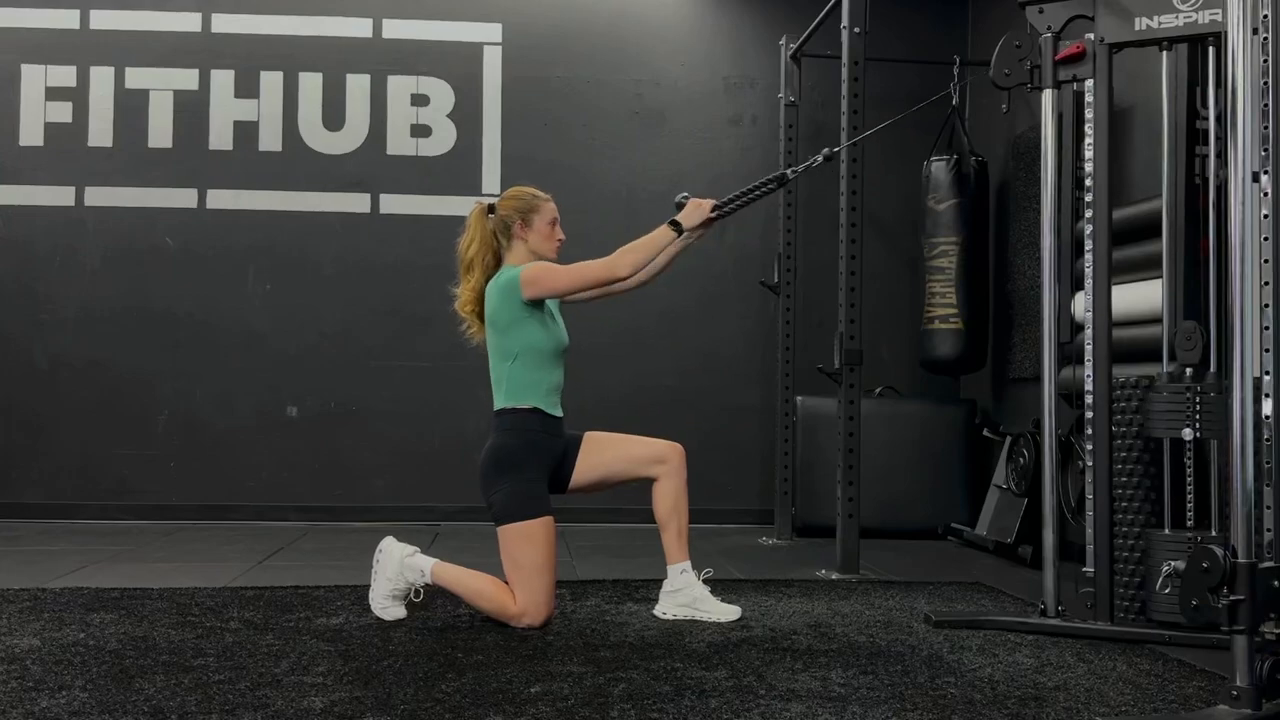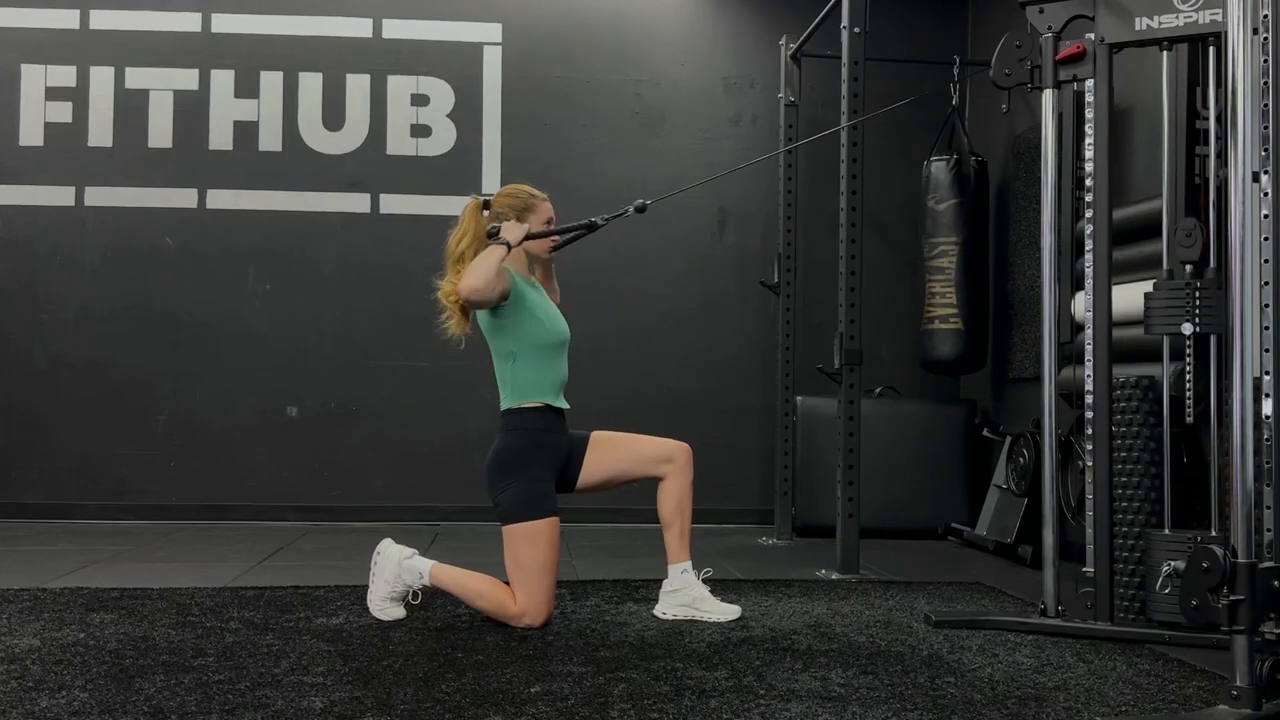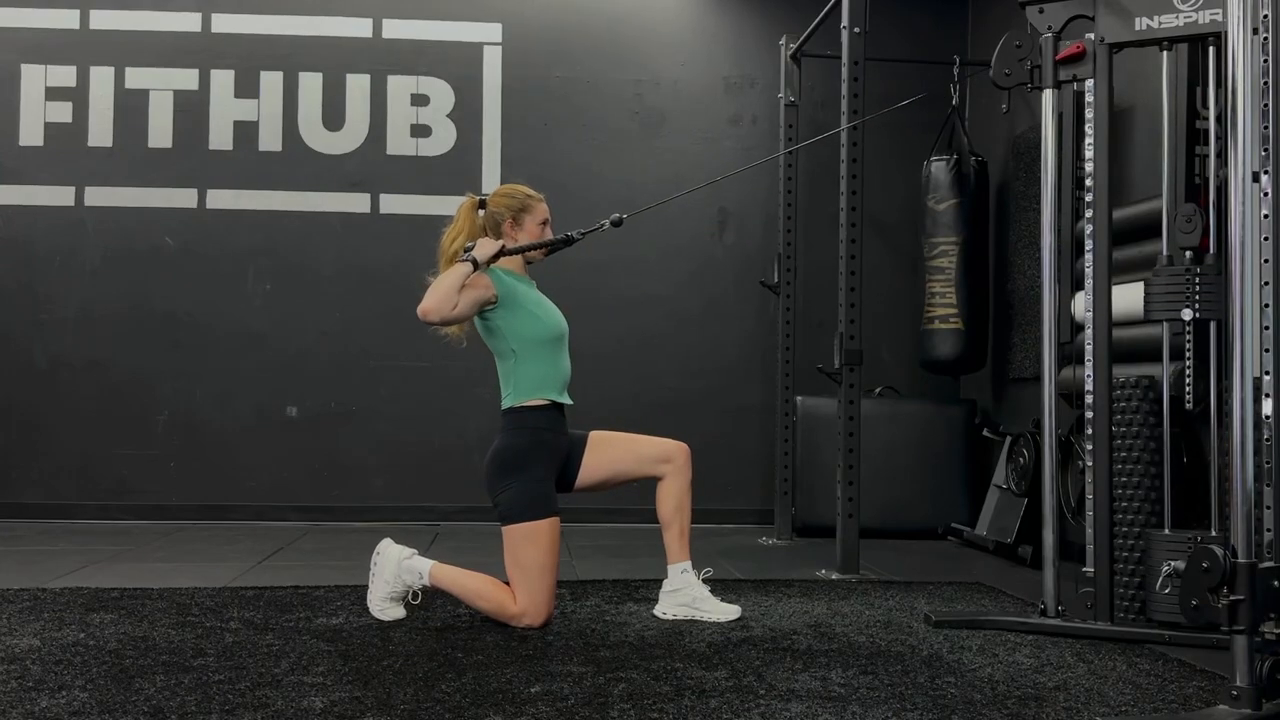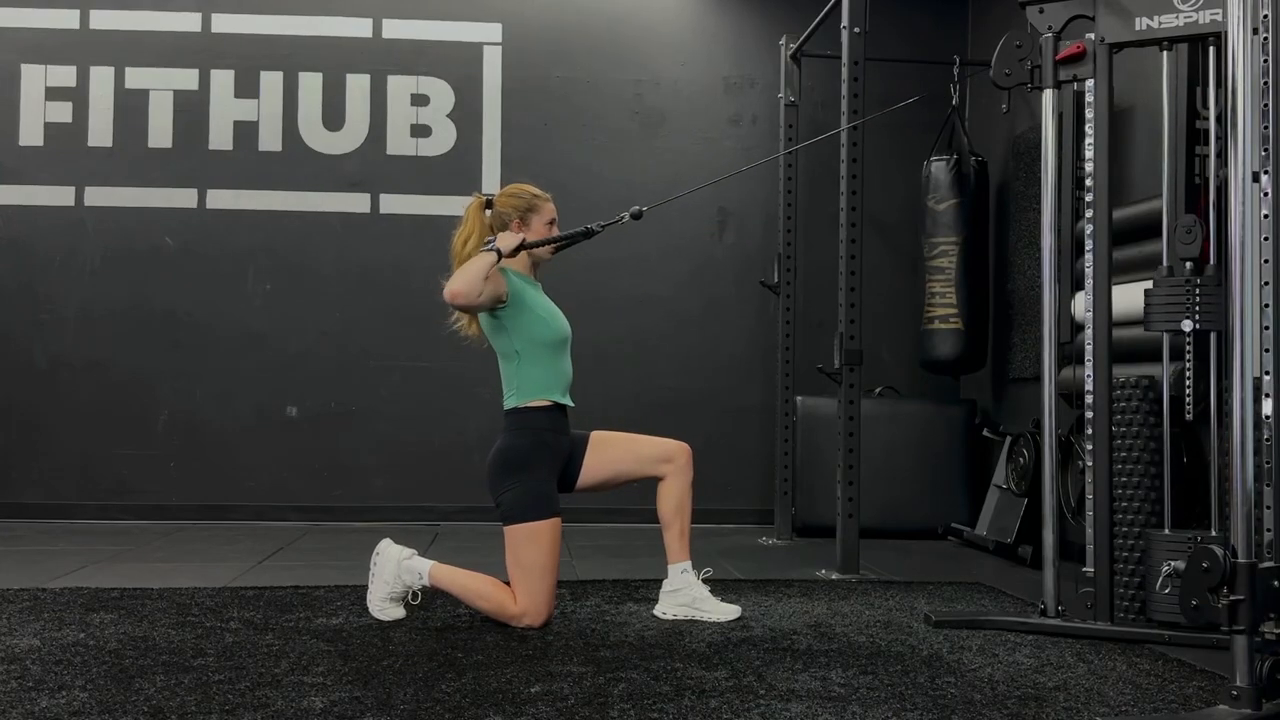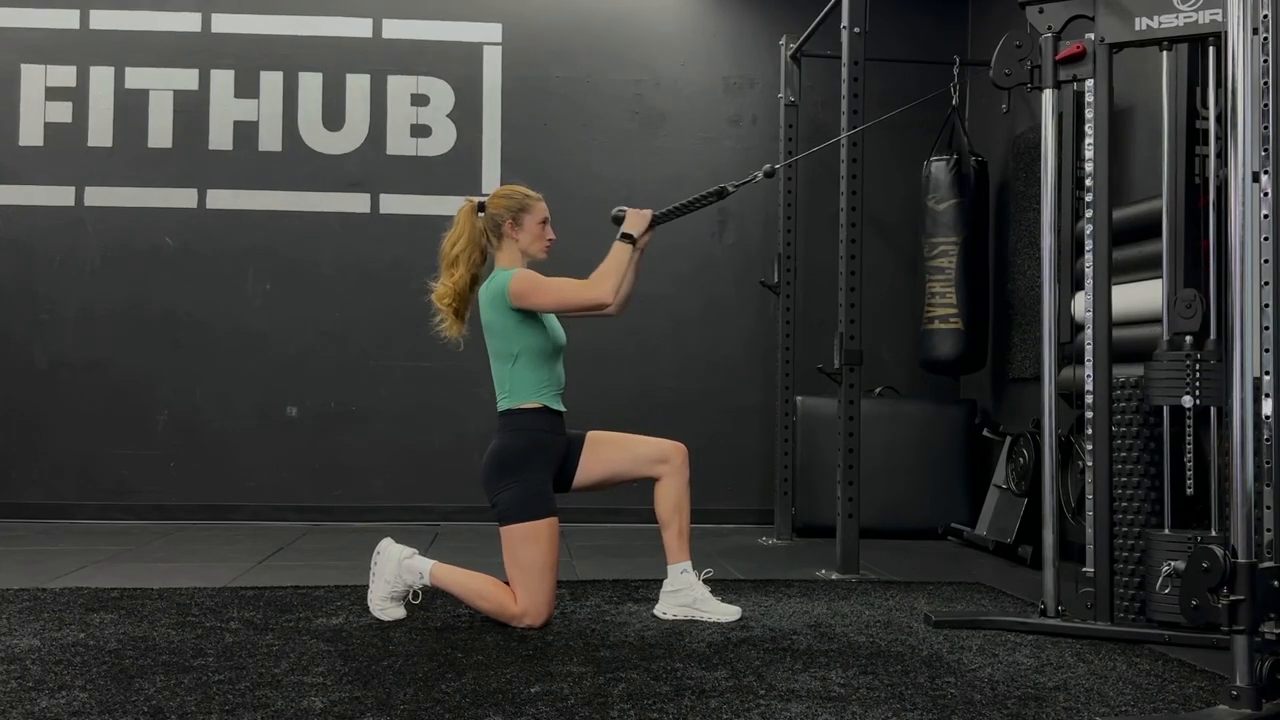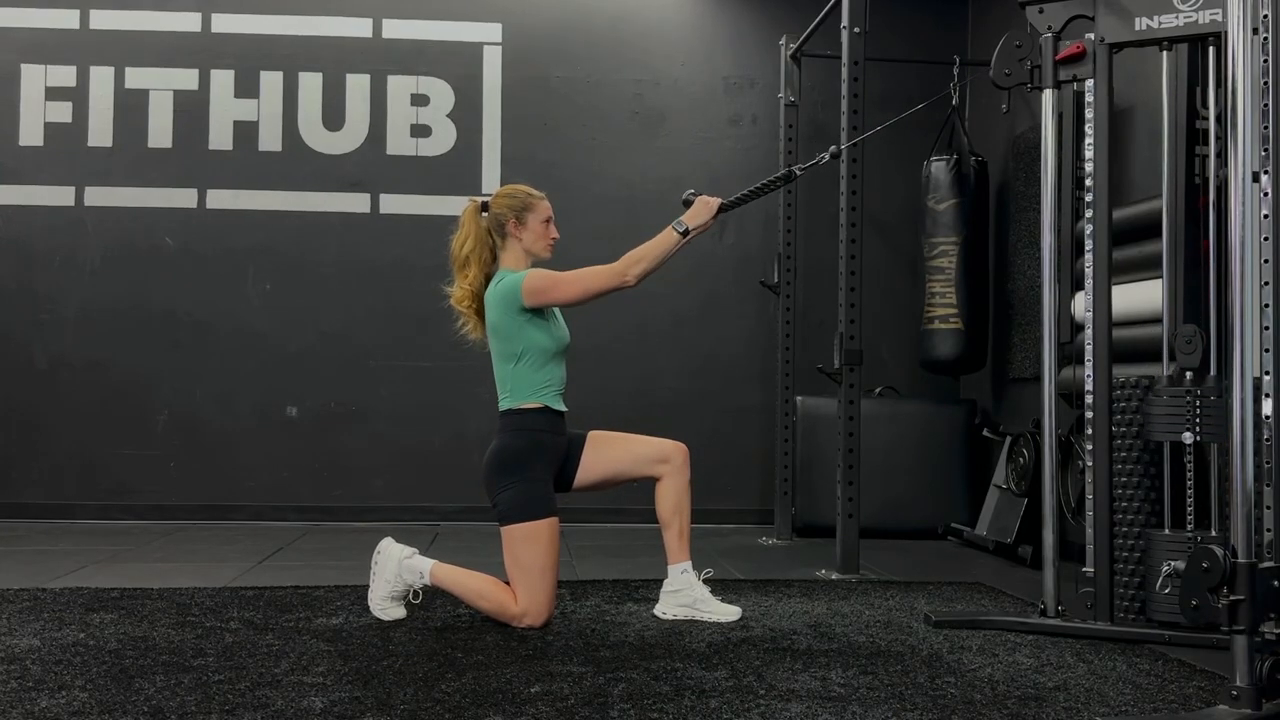
dt=0.4s
person 1, frame 1
left shoulder: (544, 288)
right shoulder: (514, 281)
left elbow: (627, 278)
right elbow: (609, 268)
left wrist: (688, 232)
right wrist: (679, 224)
left hip: (550, 443)
right hip: (515, 451)
left knee: (669, 457)
right knee: (530, 613)
left ankle: (680, 590)
right ankle: (411, 565)
person 1, frame 2
left shoulder: (526, 284)
right shoulder: (499, 282)
left elbow: (548, 302)
right elbow: (470, 290)
left wrist: (544, 261)
right wrist: (504, 243)
left hip: (556, 441)
right hip: (523, 449)
left knee: (676, 457)
right knee: (529, 614)
left ankle: (680, 591)
right ankle: (409, 568)
person 1, frame 3
left shoulder: (518, 283)
right shoulder: (489, 283)
right elbow: (431, 310)
right wrist: (474, 258)
left hip: (554, 440)
right hip: (522, 449)
left knee: (674, 457)
right knee: (529, 613)
left ankle: (680, 590)
right ankle: (409, 568)
person 1, frame 4
left shoulder: (523, 284)
right shoulder: (500, 285)
right elbow: (457, 295)
left wrist: (538, 251)
right wrist: (496, 249)
left hip: (556, 441)
right hip: (525, 449)
left knee: (676, 457)
right knee: (529, 614)
left ankle: (680, 591)
right ankle: (409, 569)
person 1, frame 5
left shoulder: (520, 287)
right shoulder: (508, 285)
left elbow: (610, 301)
right elbow: (603, 295)
left wrist: (638, 241)
right wrist: (628, 234)
left hip: (551, 442)
right hip: (520, 451)
left knee: (671, 457)
right knee: (529, 613)
left ankle: (680, 590)
right ankle: (409, 567)
person 1, frame 6
left shoulder: (526, 287)
right shoulder: (516, 287)
left elbow: (621, 275)
right elbow: (622, 274)
left wrist: (688, 230)
right wrist: (686, 223)
left hip: (552, 442)
right hip: (521, 451)
left knee: (672, 457)
right knee: (530, 613)
left ankle: (680, 590)
right ankle: (410, 567)
